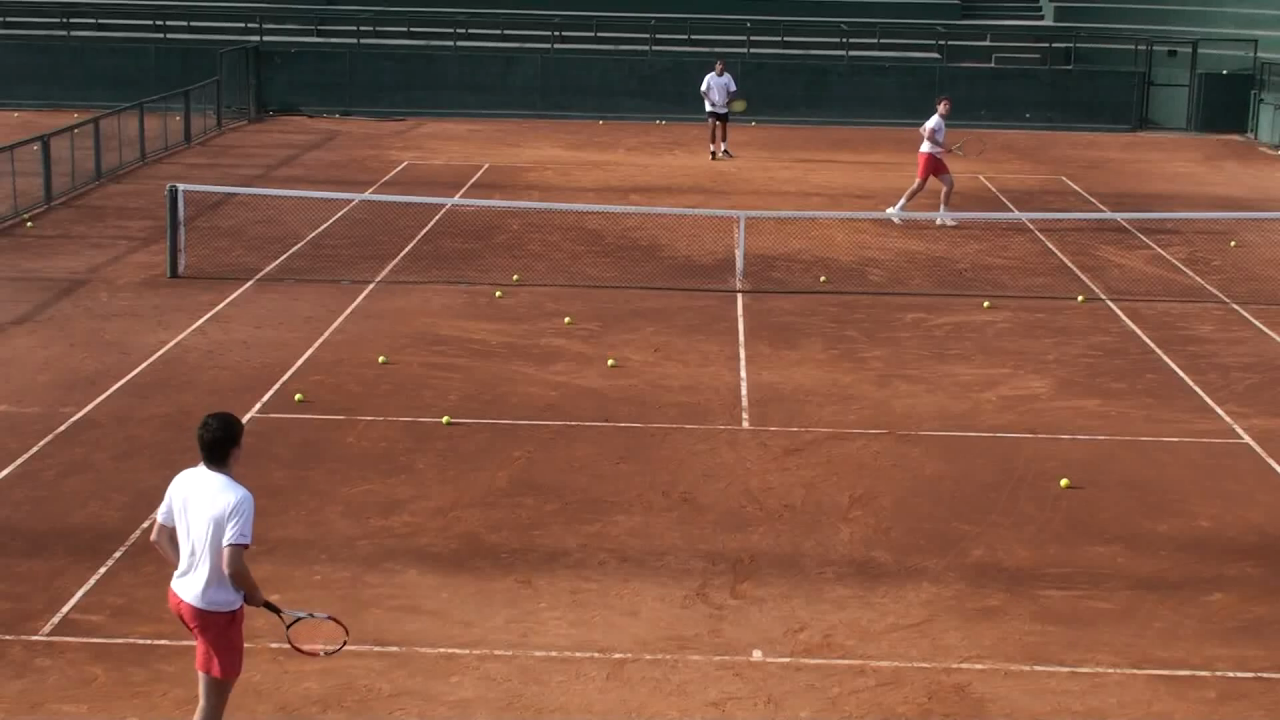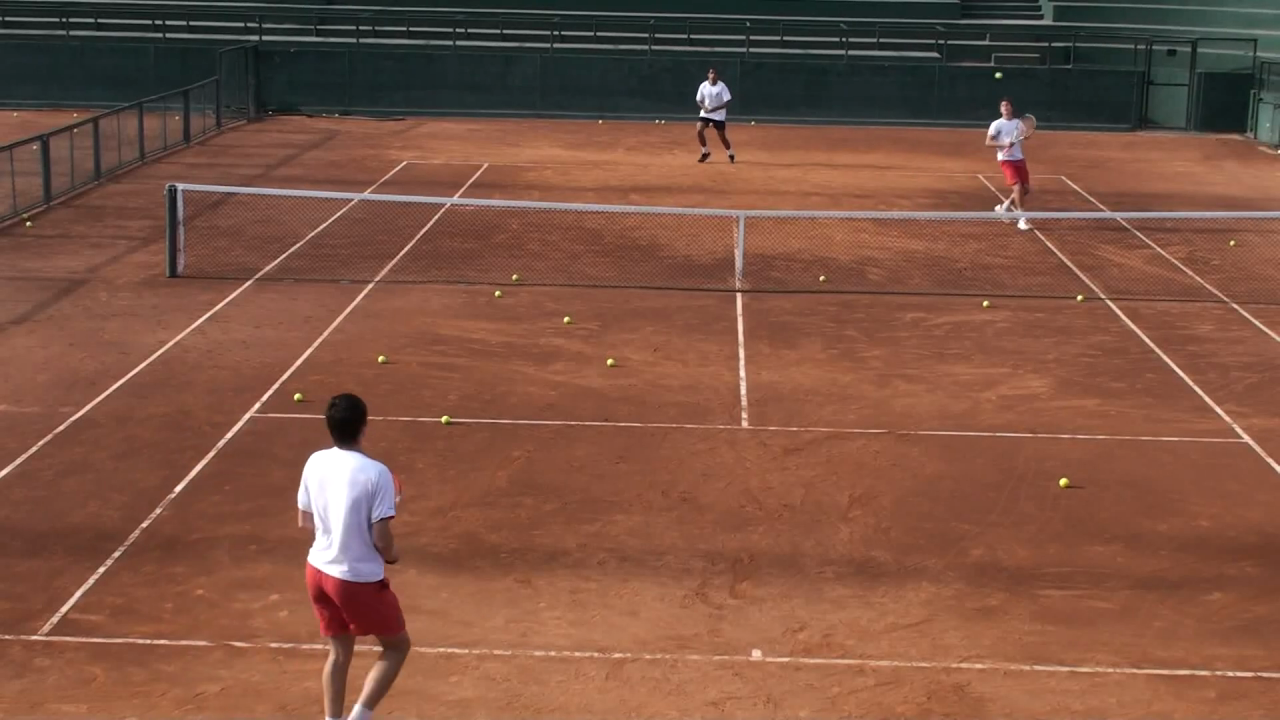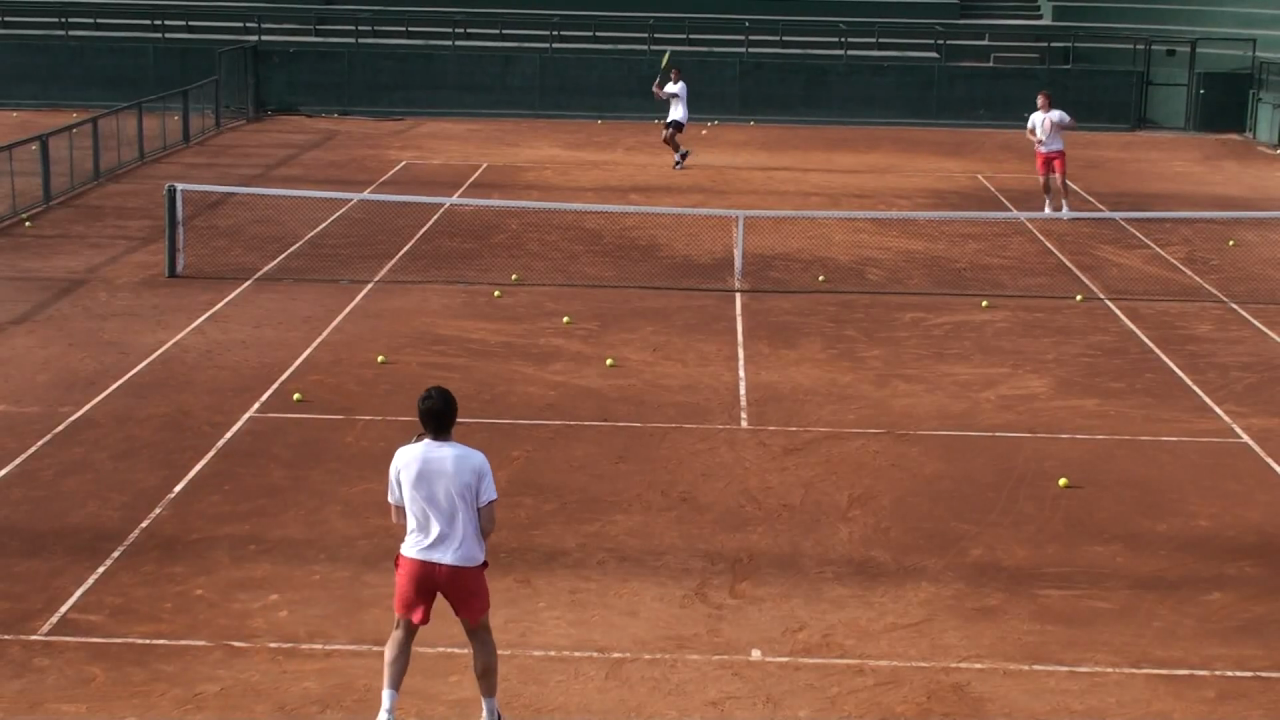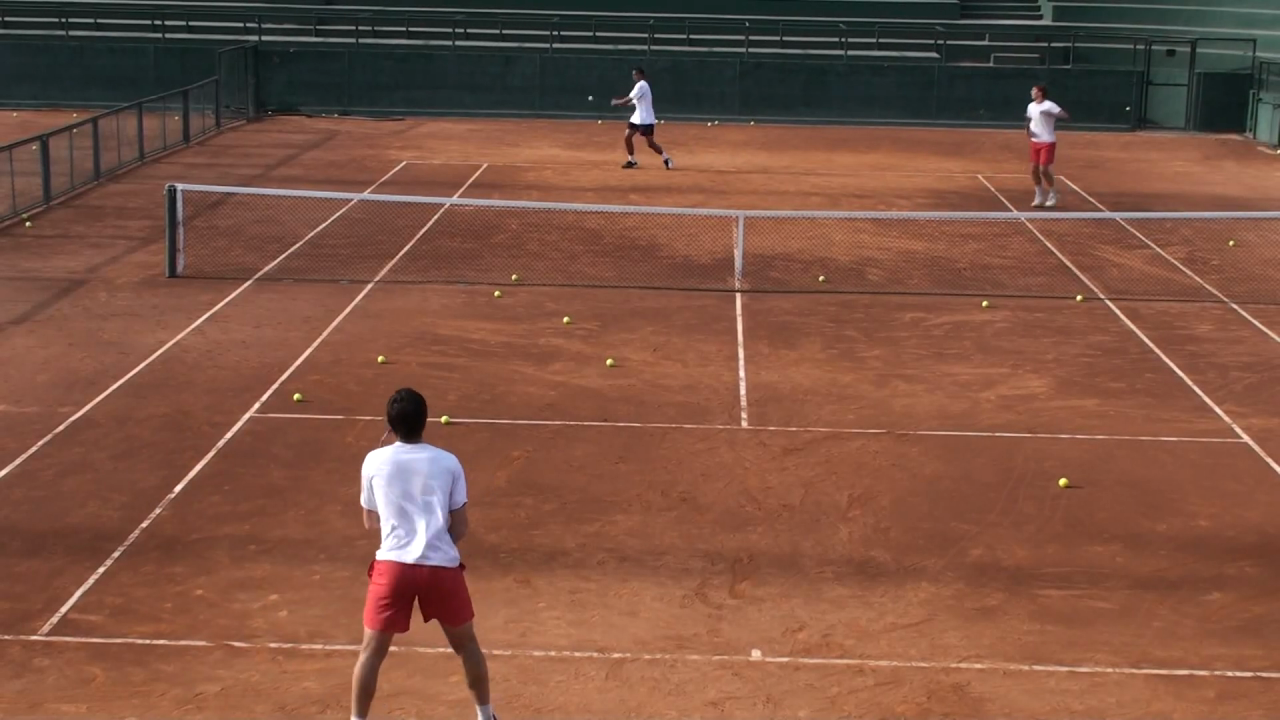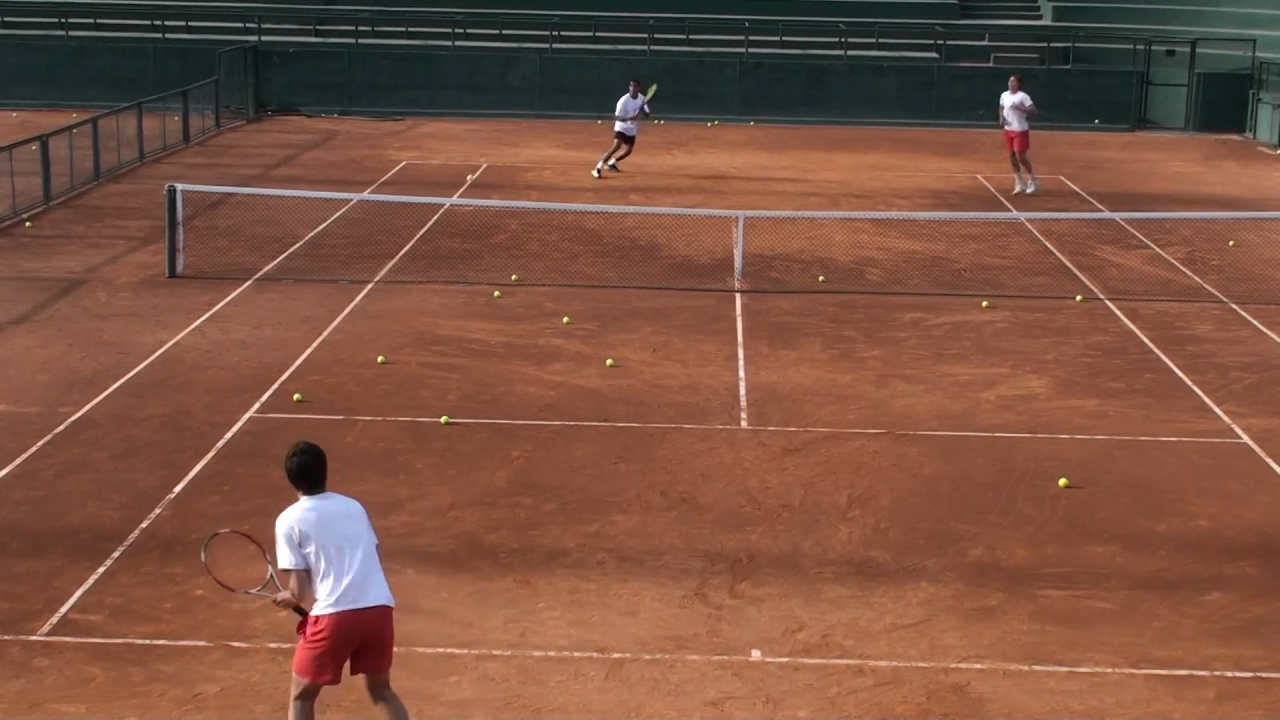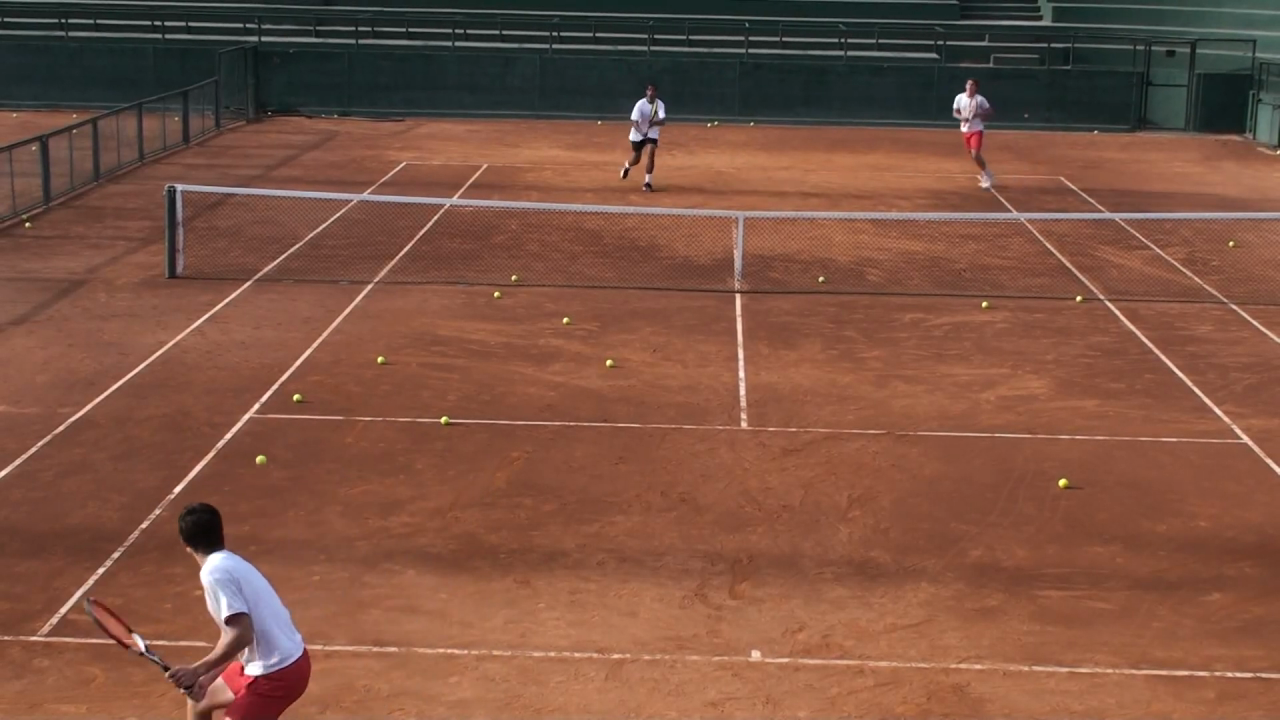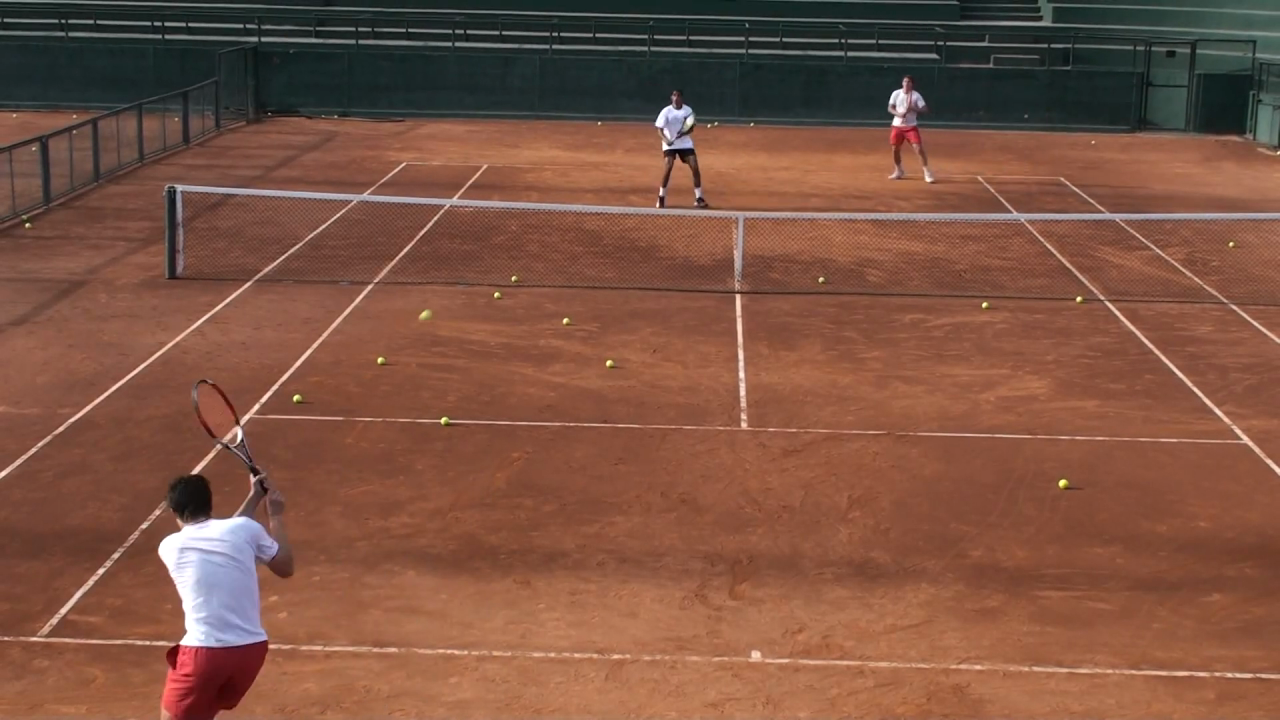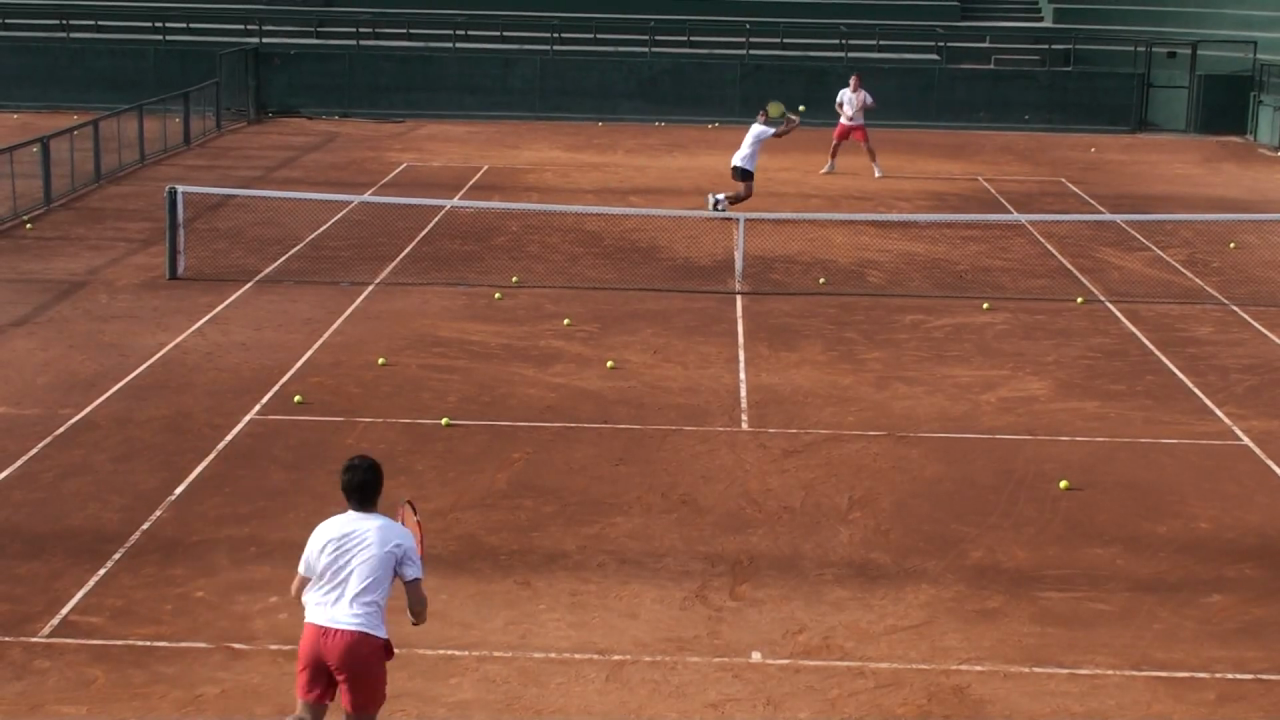
dt=0.5s
person 1, frame 1
left shoulder: (182, 481)
right shoulder: (238, 498)
left elbow: (158, 536)
right elbow: (232, 566)
right wrist: (254, 593)
left hip: (182, 595)
right hip: (216, 607)
person 1, frame 2
left shoulder: (314, 463)
right shoulder: (376, 473)
left elbow: (304, 522)
right elbow: (381, 540)
right wrist: (391, 556)
left hip: (318, 571)
right hip: (360, 579)
left knee: (340, 651)
right knee: (397, 648)
person 1, frame 3
left shoulder: (403, 457)
right shoulder: (475, 461)
left elbow: (398, 516)
right elbow: (487, 524)
left hip: (415, 561)
right hip: (464, 564)
left knee: (402, 633)
right knee: (480, 635)
person 1, frame 4
left shoulder: (374, 461)
right shoulder: (448, 463)
left elbow: (371, 522)
right elbow: (461, 526)
left hip: (393, 567)
right hip: (442, 568)
left knee: (371, 651)
right knee: (466, 645)
person 1, frame 5
left shoulder: (288, 521)
right shoulder: (353, 507)
left elbow: (298, 590)
left wrist: (286, 600)
left hip: (334, 618)
right hip: (379, 611)
left knee: (301, 696)
right knee: (380, 692)
person 1, frame 6
left shoulder: (214, 572)
right shoulder: (231, 564)
left elbow: (241, 633)
right elbow: (230, 633)
left wrist: (198, 670)
right wrist: (205, 676)
left hip: (275, 675)
right hip: (289, 662)
right knee: (198, 699)
person 1, frame 7
left shoulder: (169, 547)
right shoulder: (245, 528)
right elbow: (285, 569)
left wrist: (253, 499)
right wrist: (275, 515)
left hip: (202, 655)
right hip: (250, 650)
person 1, frame 8
left shoulder: (325, 530)
right shoulder: (399, 535)
left elbow: (298, 590)
right elbow: (417, 600)
right wrist: (419, 617)
left hip: (315, 633)
right hip: (361, 640)
